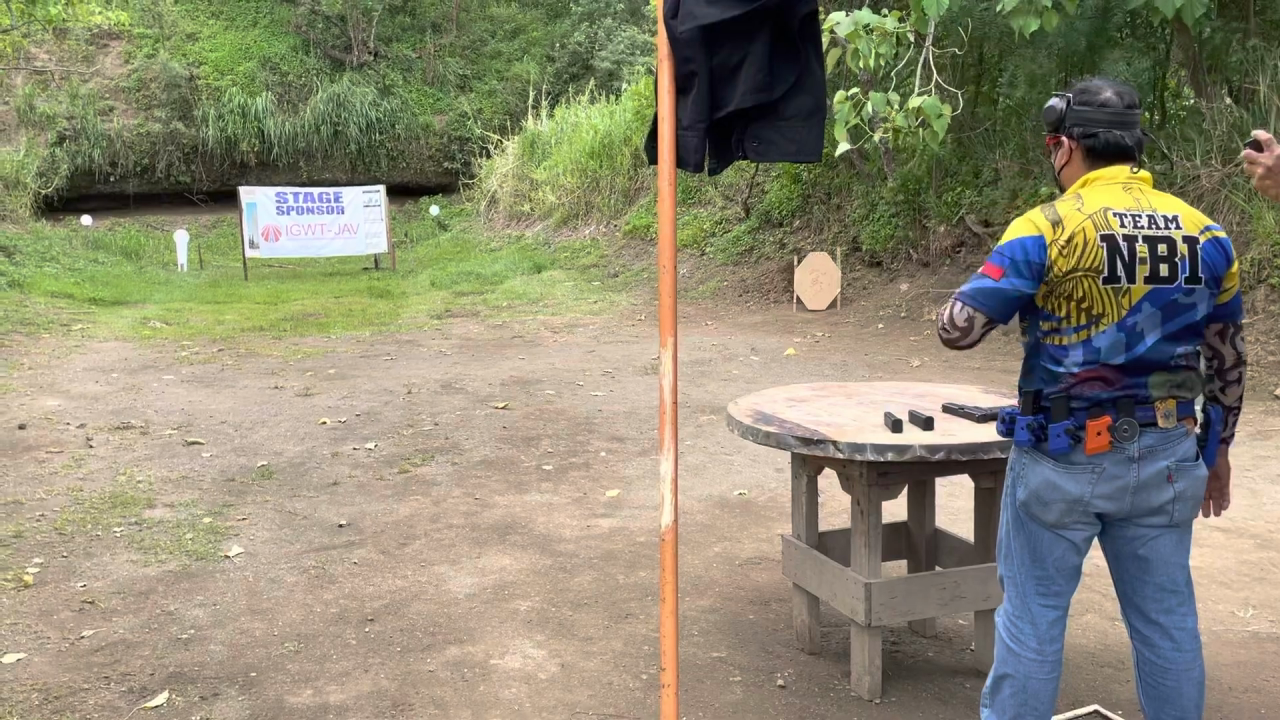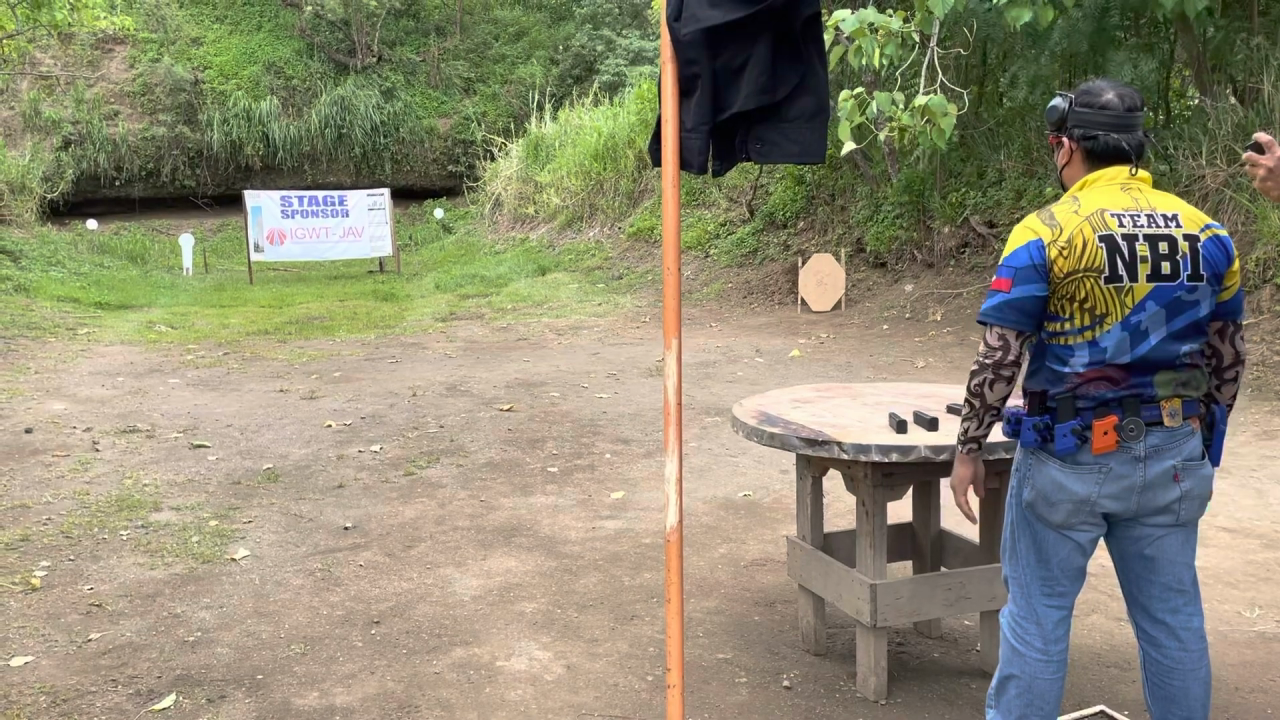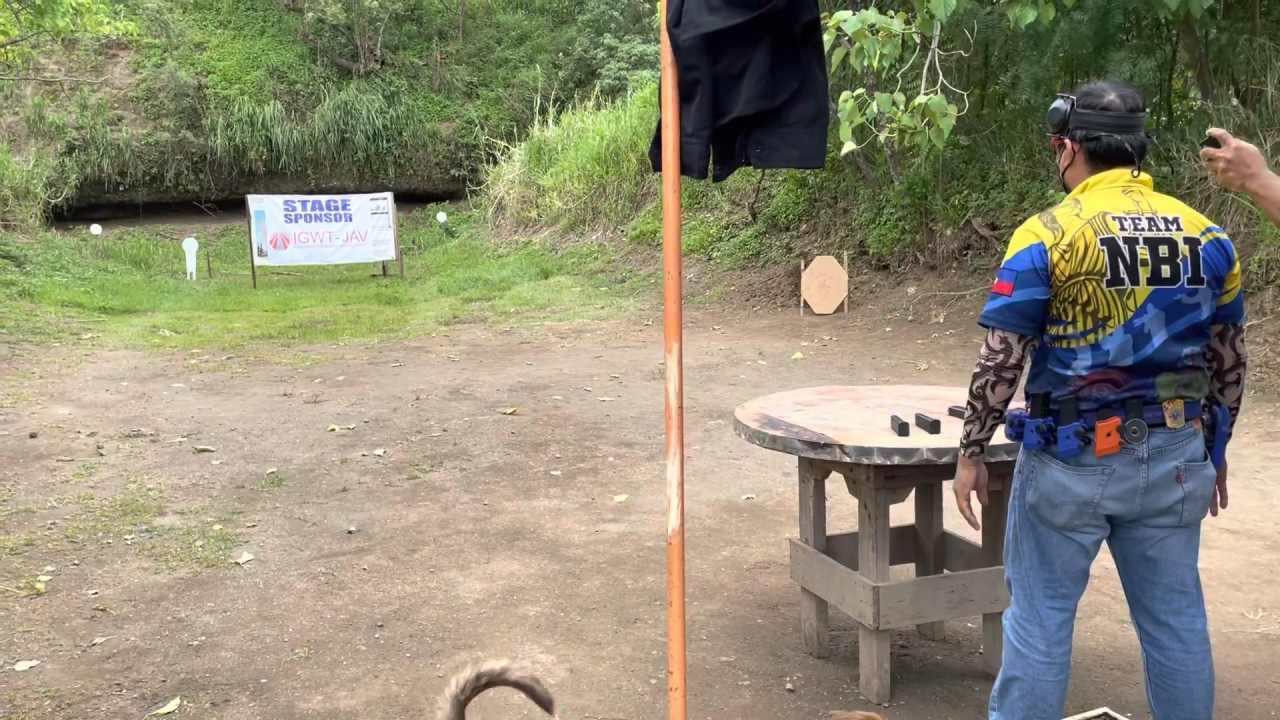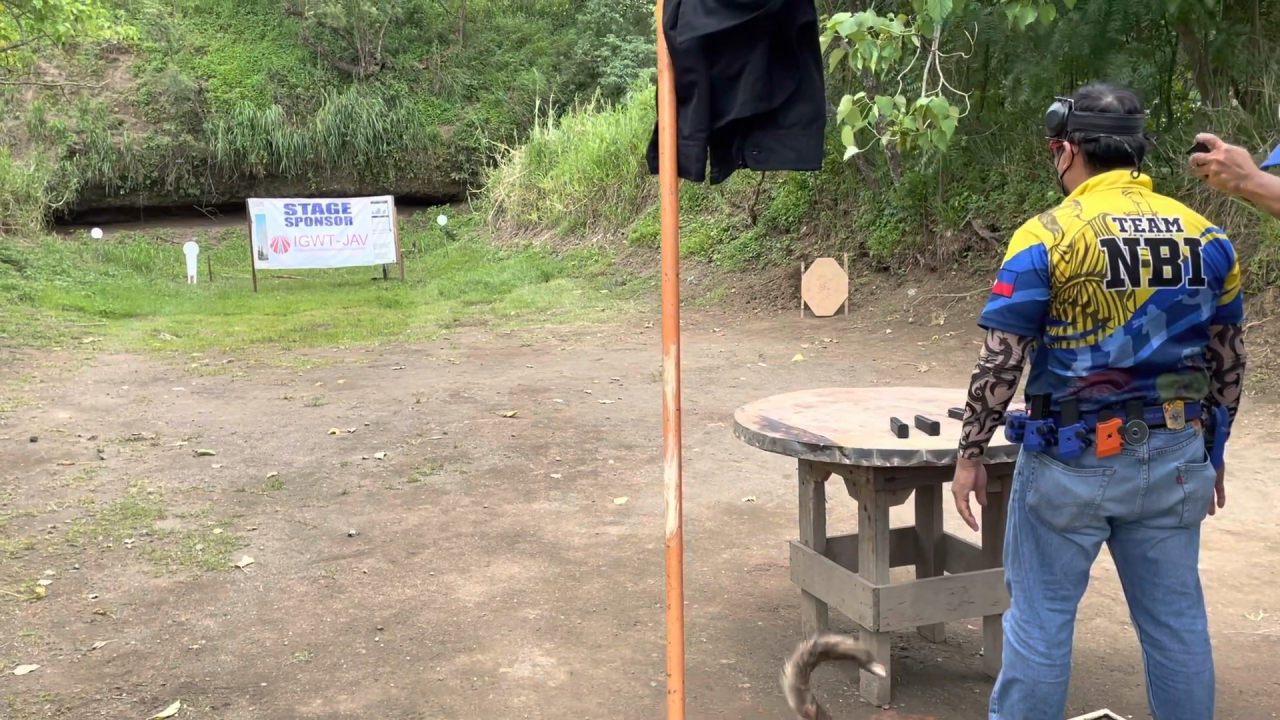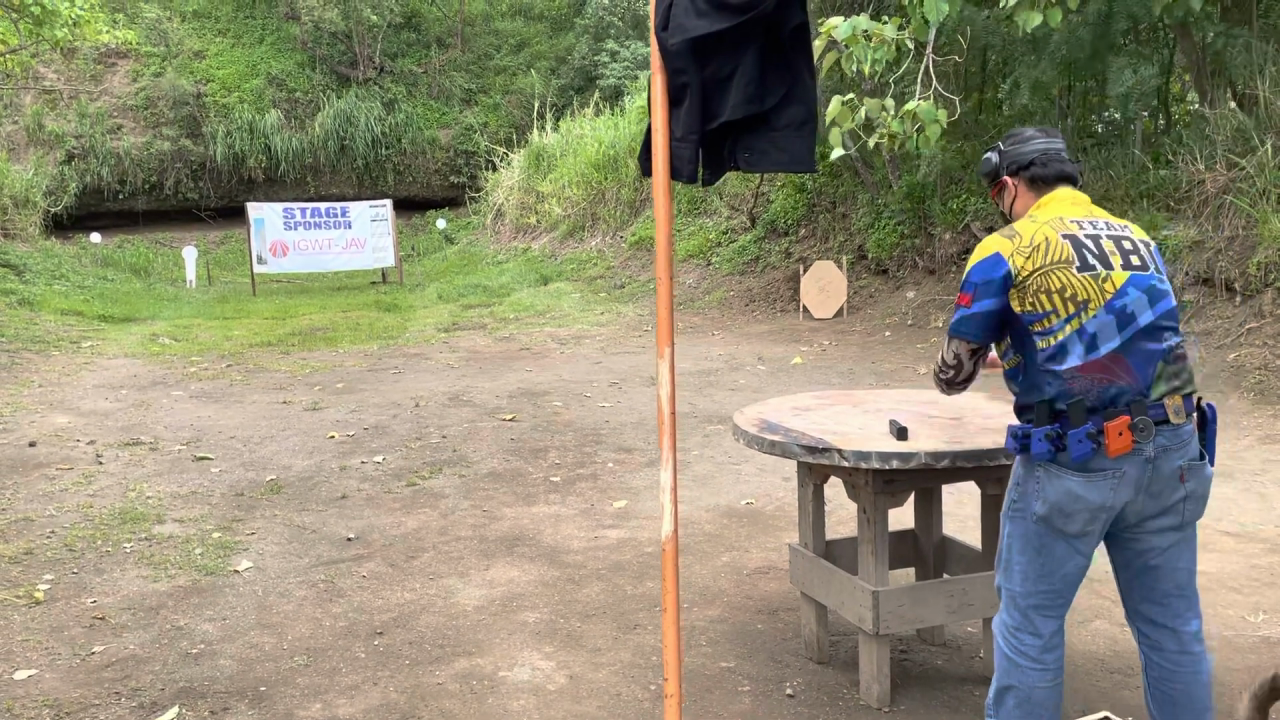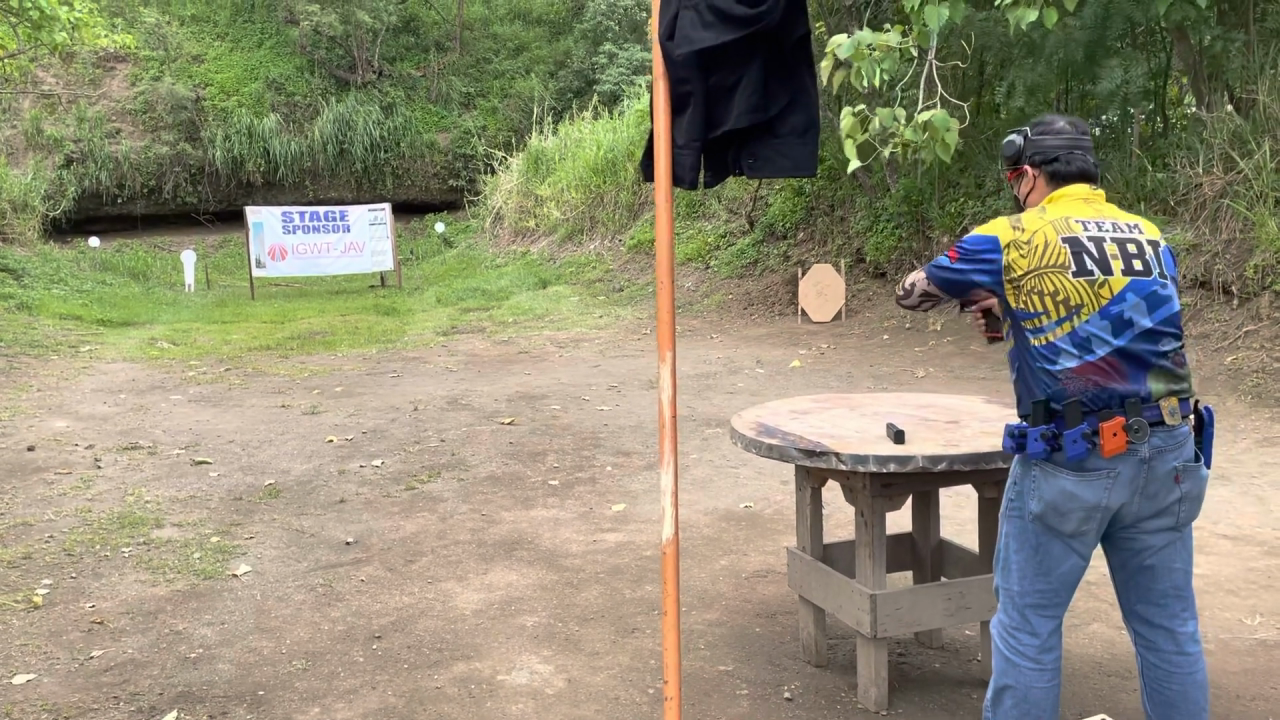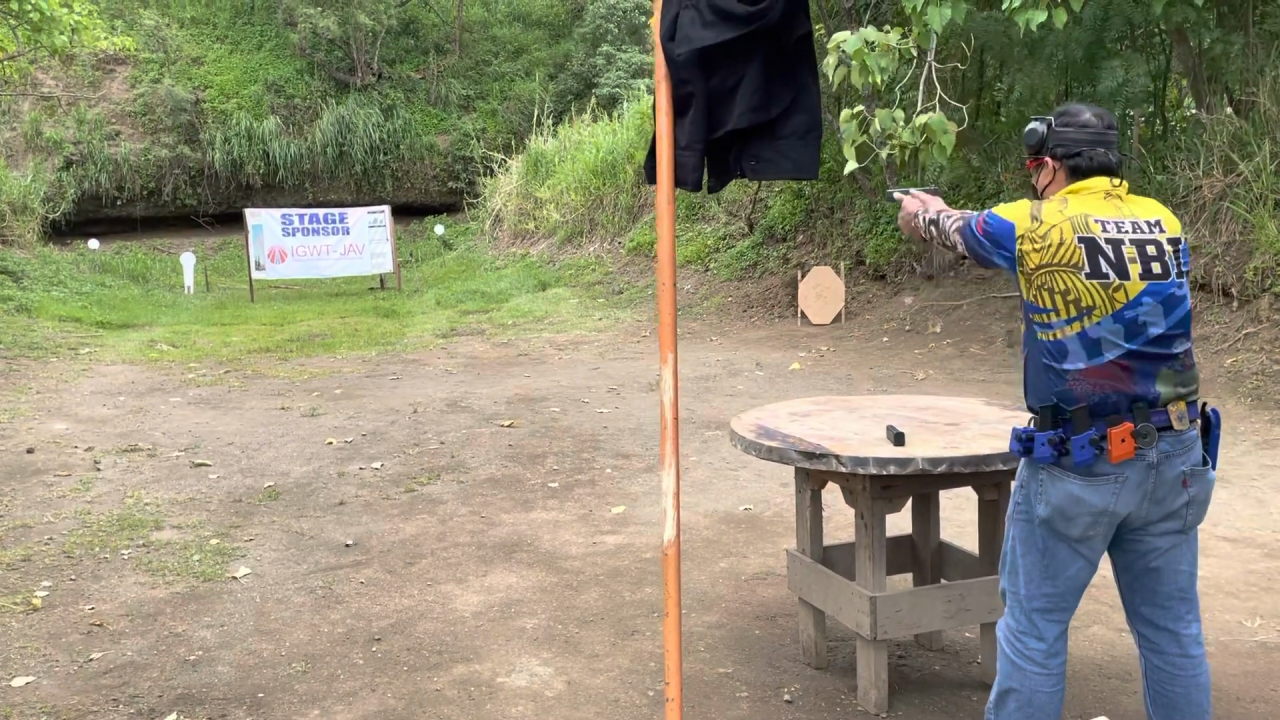
dt=0.7s
person 1, frame 1
left shoulder: (1046, 228)
right shoulder: (1205, 233)
left elbow: (958, 327)
right elbow: (1227, 358)
left wrist: (976, 293)
right wrist: (1217, 448)
left hip: (1063, 457)
right hip: (1164, 455)
left knee: (1032, 615)
right knee: (1165, 616)
person 1, frame 2
left shoulder: (1046, 232)
right shoulder: (1205, 233)
left elbow: (999, 357)
right elbow: (1227, 356)
left wrist: (968, 447)
right wrist: (1205, 441)
left hip: (1069, 457)
right hip: (1171, 454)
left knee: (1037, 614)
right knee: (1172, 615)
person 1, frame 3
left shoulder: (1047, 235)
right shoulder: (1205, 235)
left elbow: (1001, 361)
right elbow: (1228, 359)
left wrist: (971, 452)
right wrist: (1215, 448)
left hip: (1073, 459)
right hip: (1173, 457)
left knee: (1041, 615)
right knee: (1175, 617)
person 1, frame 4
left shoulder: (1045, 237)
right shoulder: (1205, 236)
left elbow: (1000, 362)
right elbow: (1227, 361)
left wrist: (971, 453)
right wrist: (1197, 432)
left hip: (1073, 460)
right hip: (1172, 456)
left knee: (1041, 616)
right knee: (1176, 619)
person 1, frame 5
left shoulder: (1005, 250)
right shoulder: (1136, 239)
left elbow: (956, 368)
left wrist: (952, 372)
left hip: (1074, 463)
right hip: (1171, 451)
left knee: (1030, 618)
right knee: (1172, 621)
person 1, frame 6
left shoulder: (1010, 239)
right shoulder: (1148, 234)
left elbow: (912, 292)
left wrist: (965, 285)
left hip: (1072, 461)
right hip: (1166, 452)
left knee: (1028, 621)
right knee: (1168, 623)
person 1, frame 7
left shoulder: (1033, 227)
right shoulder: (1163, 222)
left elbow: (955, 230)
left wrist: (921, 213)
right wrist: (946, 211)
left hip: (1079, 464)
right hip: (1173, 454)
left knee: (1034, 623)
right knee: (1171, 625)
